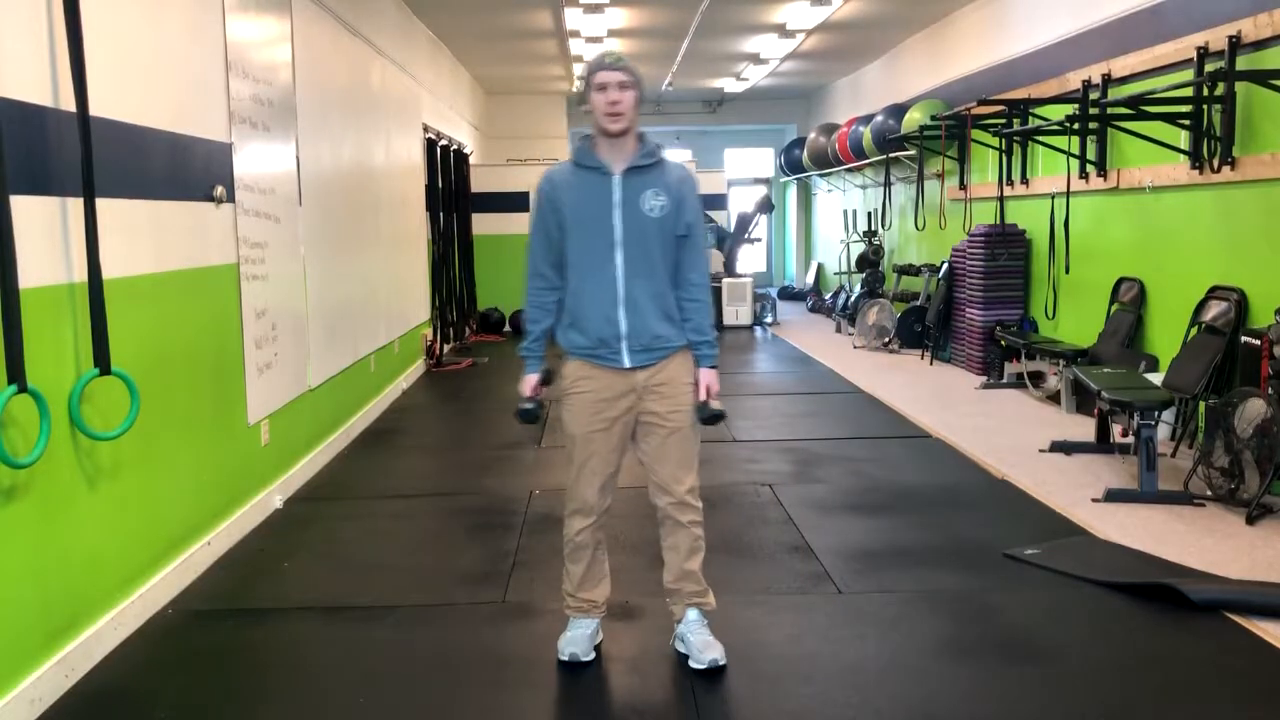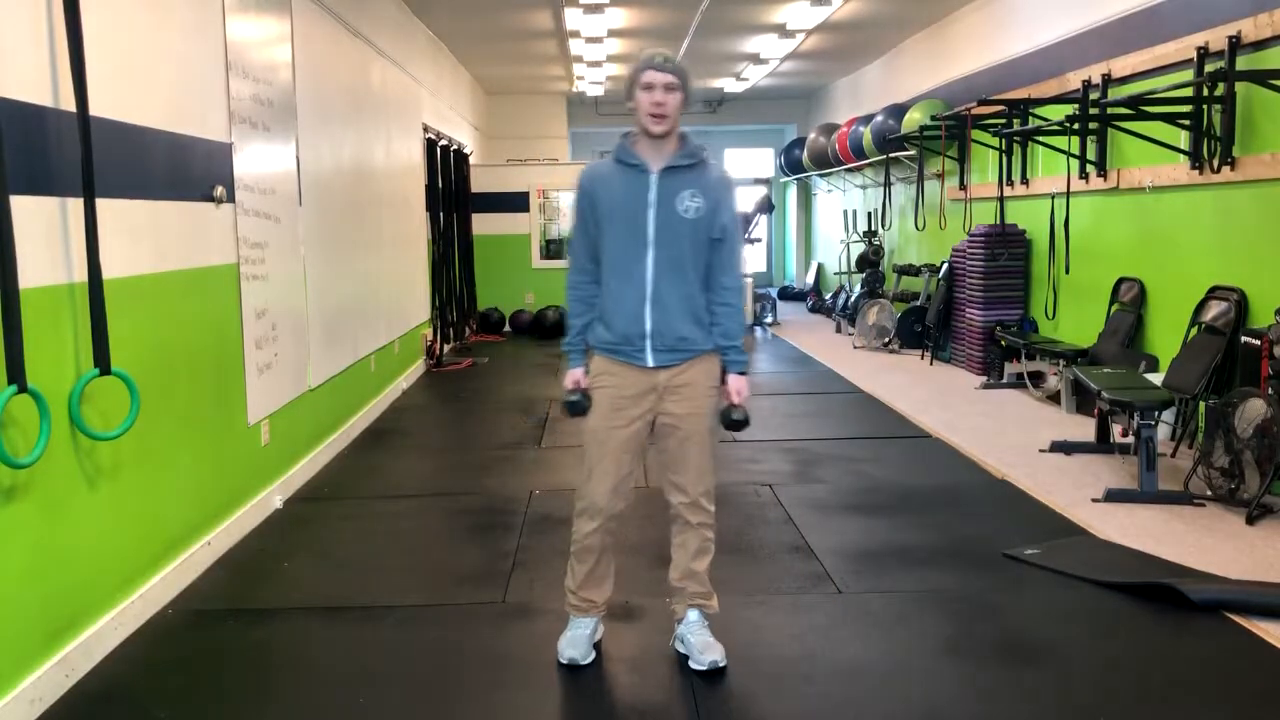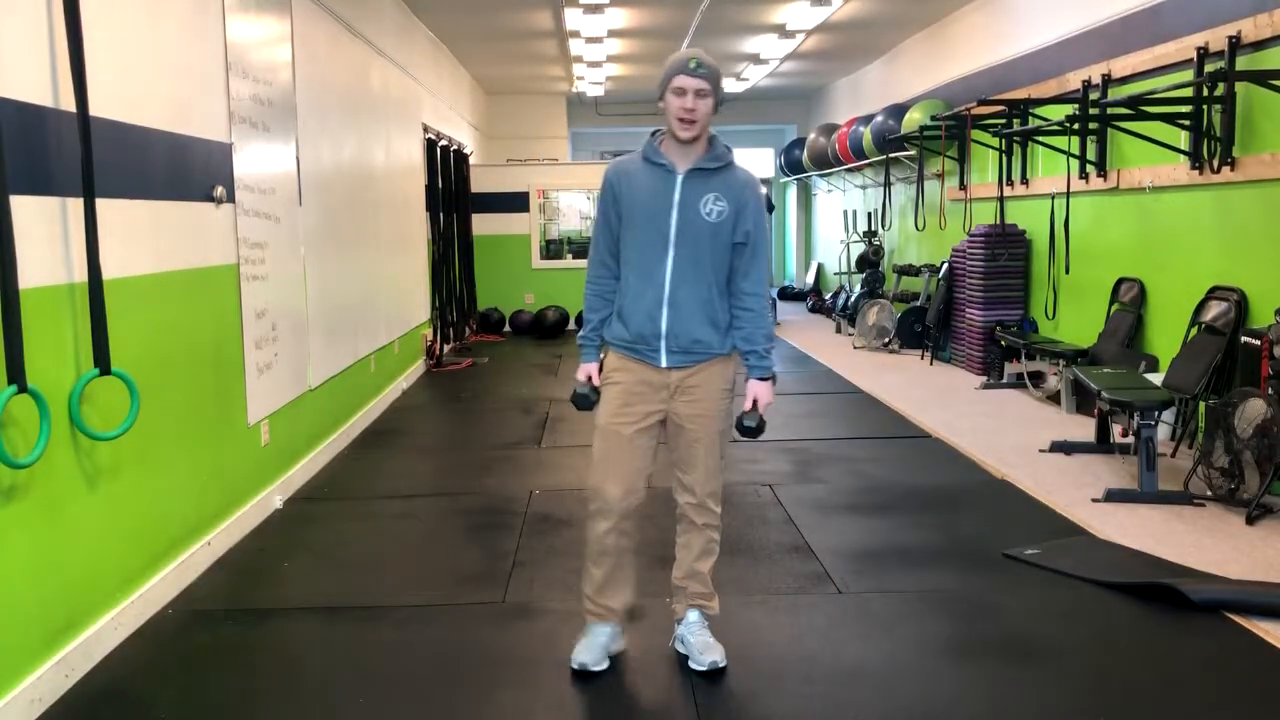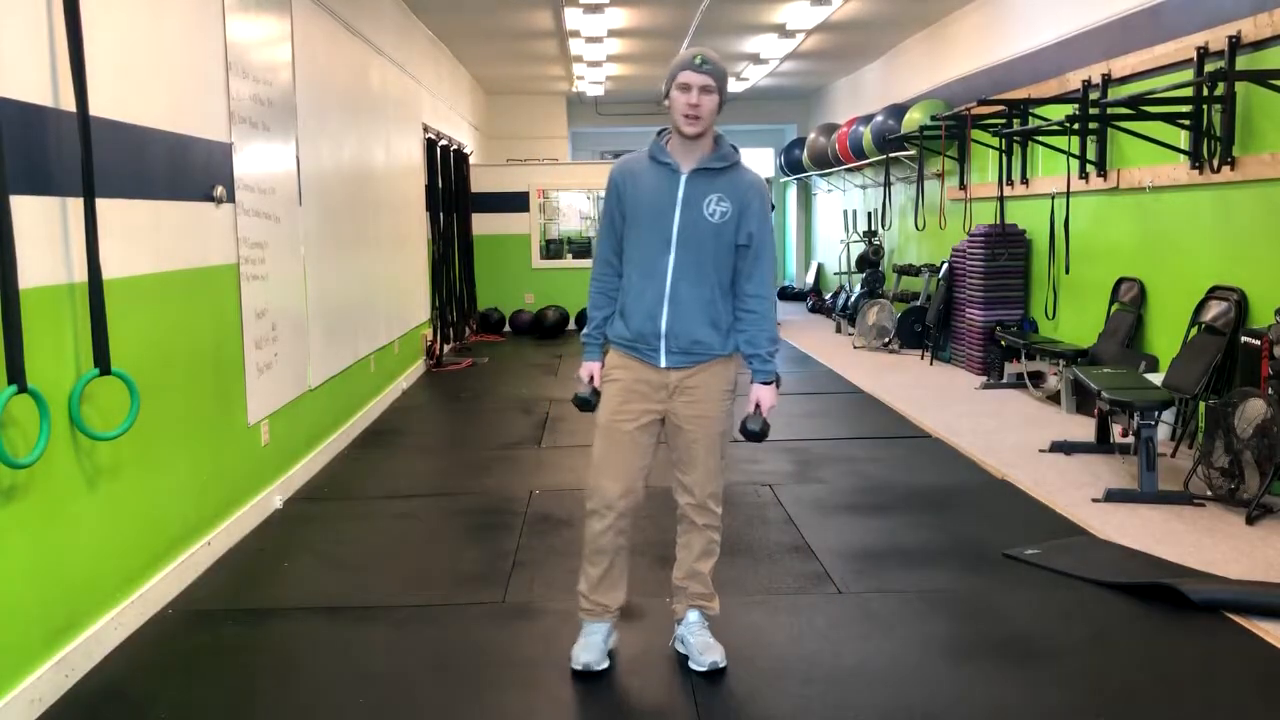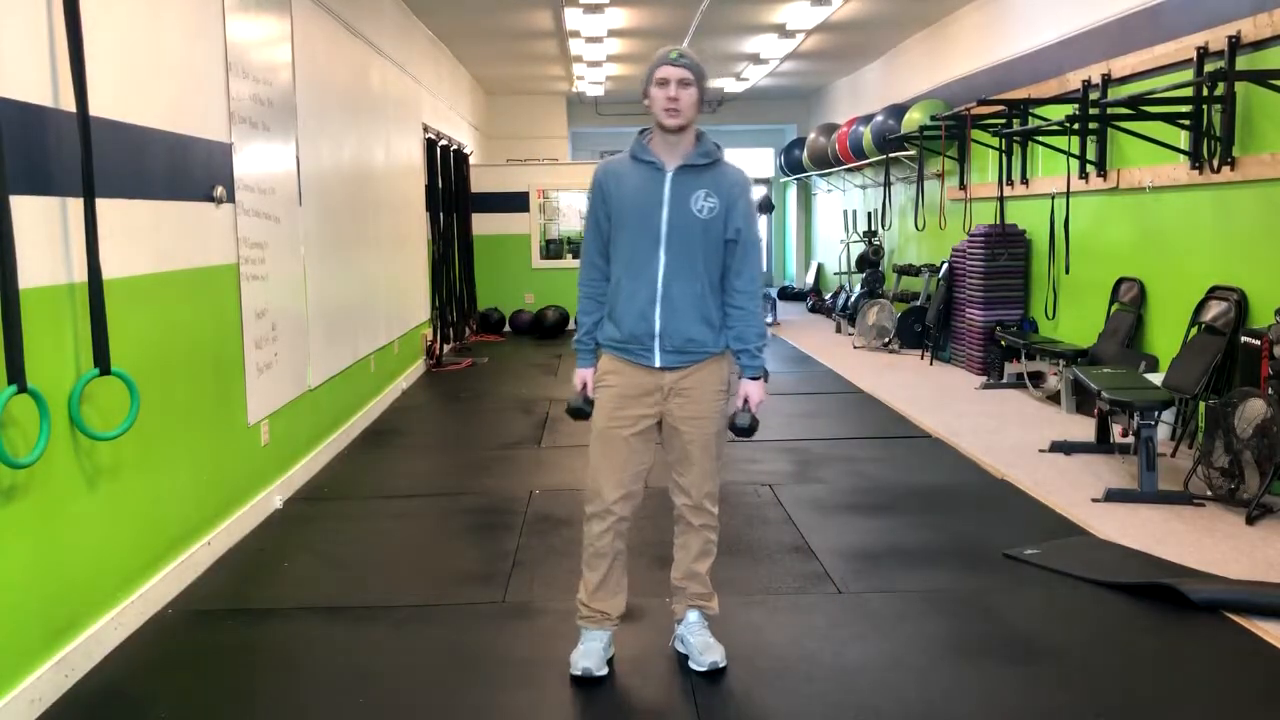
dt=0.3s
person 1, frame 1
left shoulder: (676, 182)
right shoulder: (558, 185)
left elbow: (694, 278)
right elbow: (544, 280)
left wrist: (707, 358)
right wrist: (532, 361)
left hip: (669, 365)
right hip: (590, 370)
left knee: (679, 499)
right knee: (585, 502)
left ankle: (691, 616)
right ankle: (584, 615)
person 1, frame 2
left shoulder: (713, 183)
right shoulder: (597, 180)
left elbow: (727, 282)
right elbow: (583, 276)
left wrist: (736, 362)
right wrist: (576, 355)
left hip: (692, 368)
right hip: (615, 367)
left knee: (692, 501)
right knee: (597, 500)
left ankle: (692, 616)
right ankle: (584, 614)
person 1, frame 3
left shoulder: (740, 187)
right shoulder: (622, 178)
left elbow: (751, 286)
right elbow: (603, 272)
left wrist: (760, 369)
right wrist: (589, 349)
left hip: (706, 369)
right hip: (628, 363)
left knee: (700, 502)
right knee: (610, 500)
left ankle: (693, 617)
right ankle: (603, 620)
person 1, frame 4
left shoulder: (745, 188)
right shoulder: (628, 175)
left elbow: (757, 287)
right elbow: (607, 270)
left wrist: (764, 372)
right wrist: (593, 348)
left hip: (706, 369)
right hip: (629, 363)
left knee: (700, 503)
right knee: (608, 499)
left ankle: (693, 618)
right ankle: (597, 620)
person 1, frame 5
left shoulder: (729, 183)
right shoulder: (612, 177)
left elbow: (744, 283)
right elbow: (594, 274)
left wrist: (751, 366)
right wrist: (584, 354)
left hip: (700, 368)
right hip: (621, 365)
left knee: (698, 503)
right knee: (607, 503)
left ankle: (693, 618)
right ankle: (596, 626)
